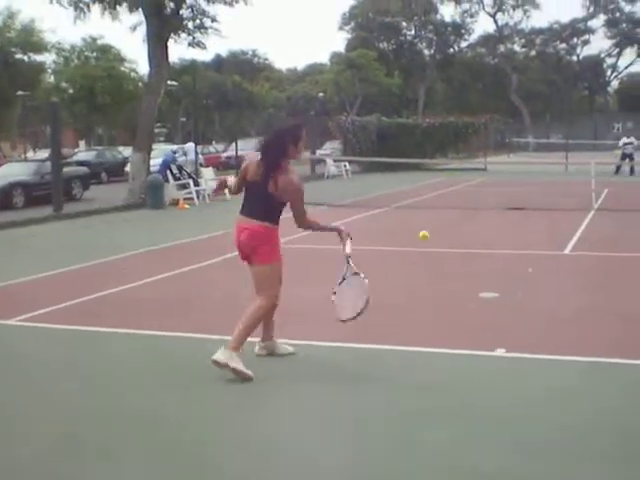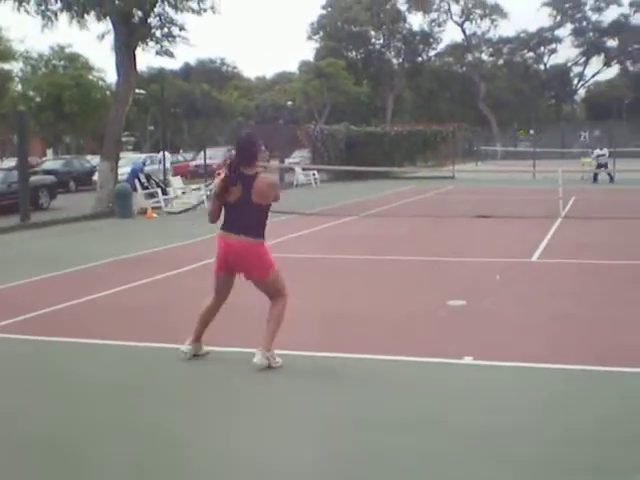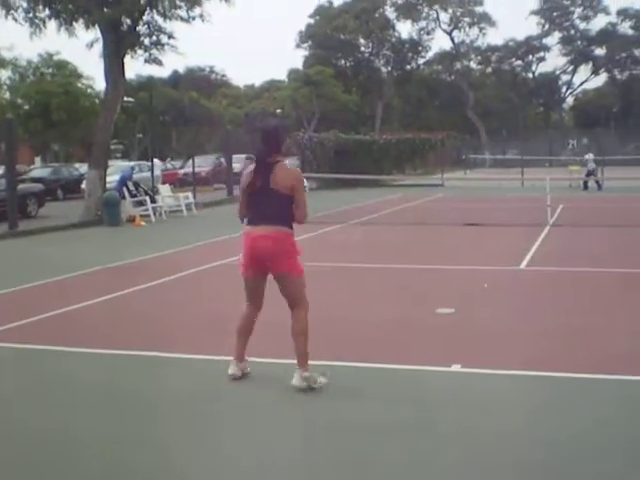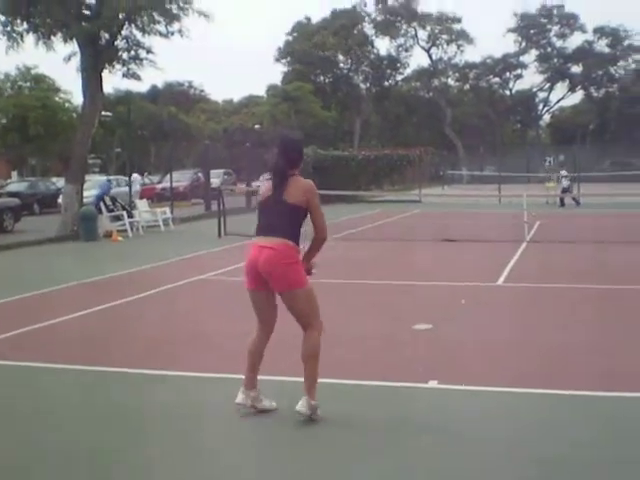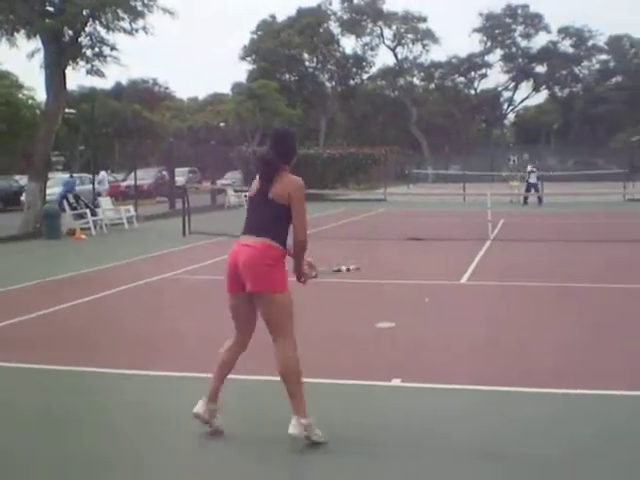
dt=0.4s
person 1, frame 1
left shoulder: (252, 163)
right shoulder: (290, 182)
left elbow: (235, 189)
right elbow: (303, 223)
left wrist: (227, 183)
right wrist: (334, 229)
left hip: (242, 229)
right hip: (261, 237)
left knee: (270, 287)
right knee: (266, 299)
left ankle: (267, 341)
right ankle: (229, 352)
person 1, frame 2
left shoulder: (224, 183)
right shoulder: (267, 183)
left elbow: (212, 218)
right elbow: (275, 197)
left hip: (226, 246)
right hip: (252, 251)
left knee: (218, 298)
right knee: (279, 297)
left ankle: (193, 344)
right ankle: (265, 352)
person 1, frame 3
left shoulder: (249, 173)
right shoulder: (292, 174)
left elbow: (242, 213)
right elbow: (301, 217)
left hip: (252, 241)
right hip: (279, 243)
left knee: (252, 305)
right knee: (299, 307)
left ankle: (237, 363)
right ankle: (302, 372)
person 1, frame 4
left shoulder: (265, 187)
right shoulder: (306, 187)
right elbow: (321, 234)
right wrist: (306, 260)
left hip: (256, 254)
right hip: (281, 257)
left knee: (264, 327)
right knee: (313, 327)
left ankle: (249, 391)
right ankle: (309, 399)
person 1, frame 5
left shoulder: (258, 180)
right shoulder: (294, 184)
right elbow: (300, 238)
left wrist: (296, 258)
right wrist: (299, 267)
left hip: (239, 253)
right hip: (263, 261)
left knee: (240, 338)
right knee: (284, 340)
left ankle: (209, 404)
right ankle: (300, 419)
